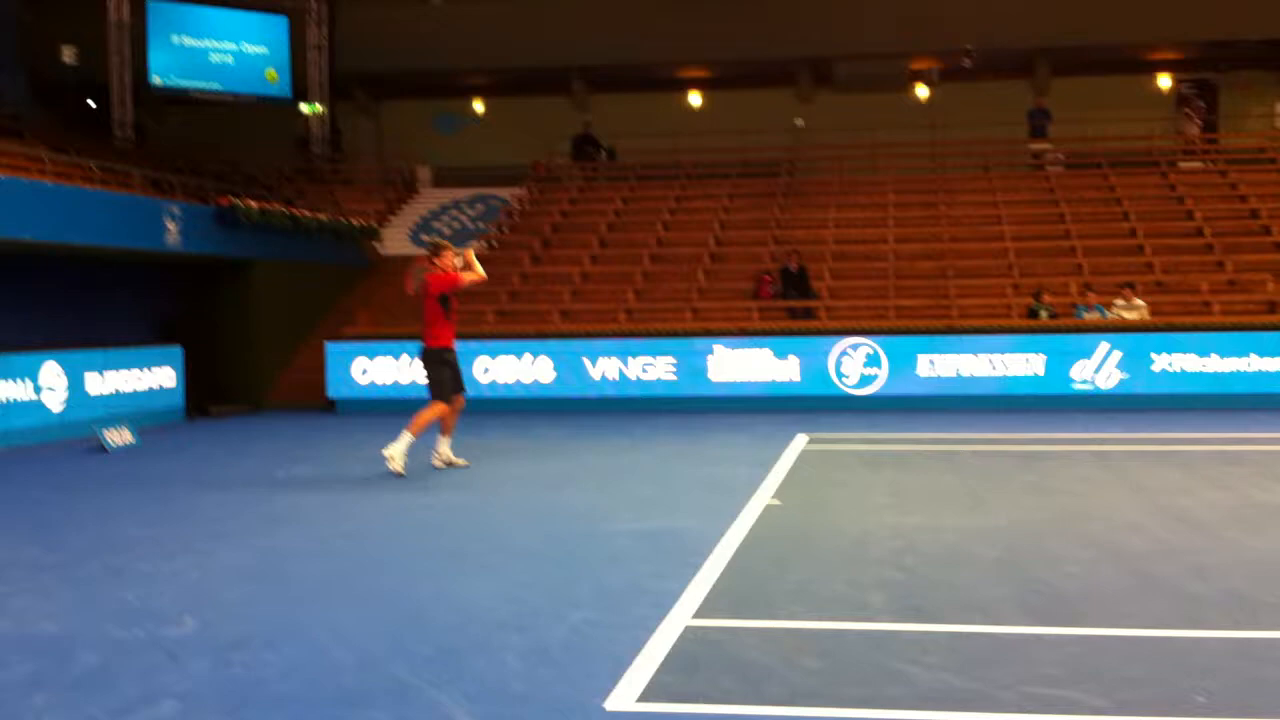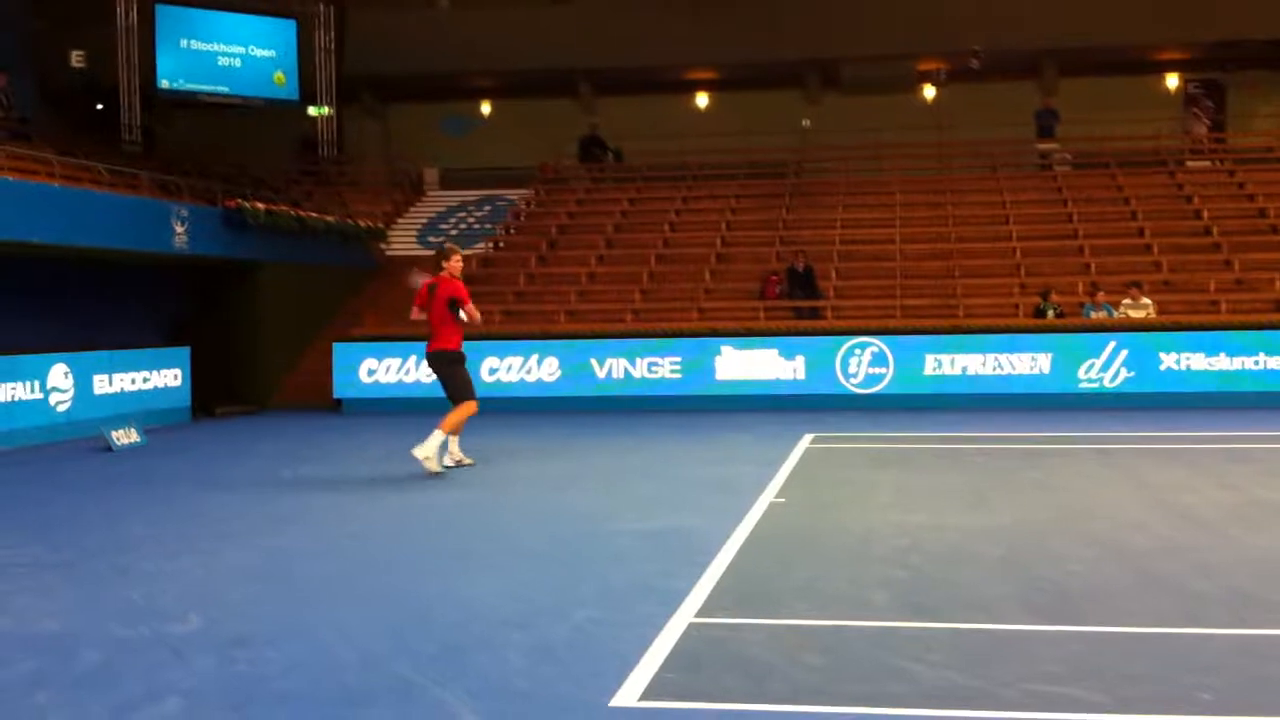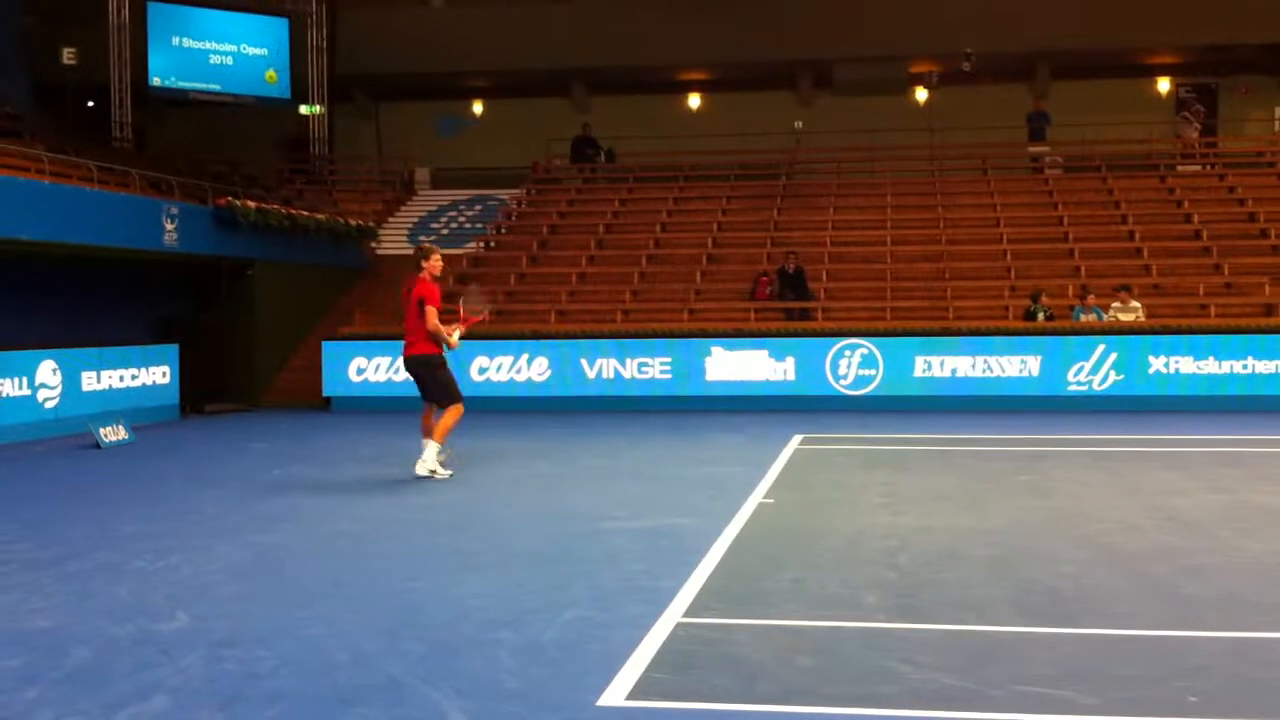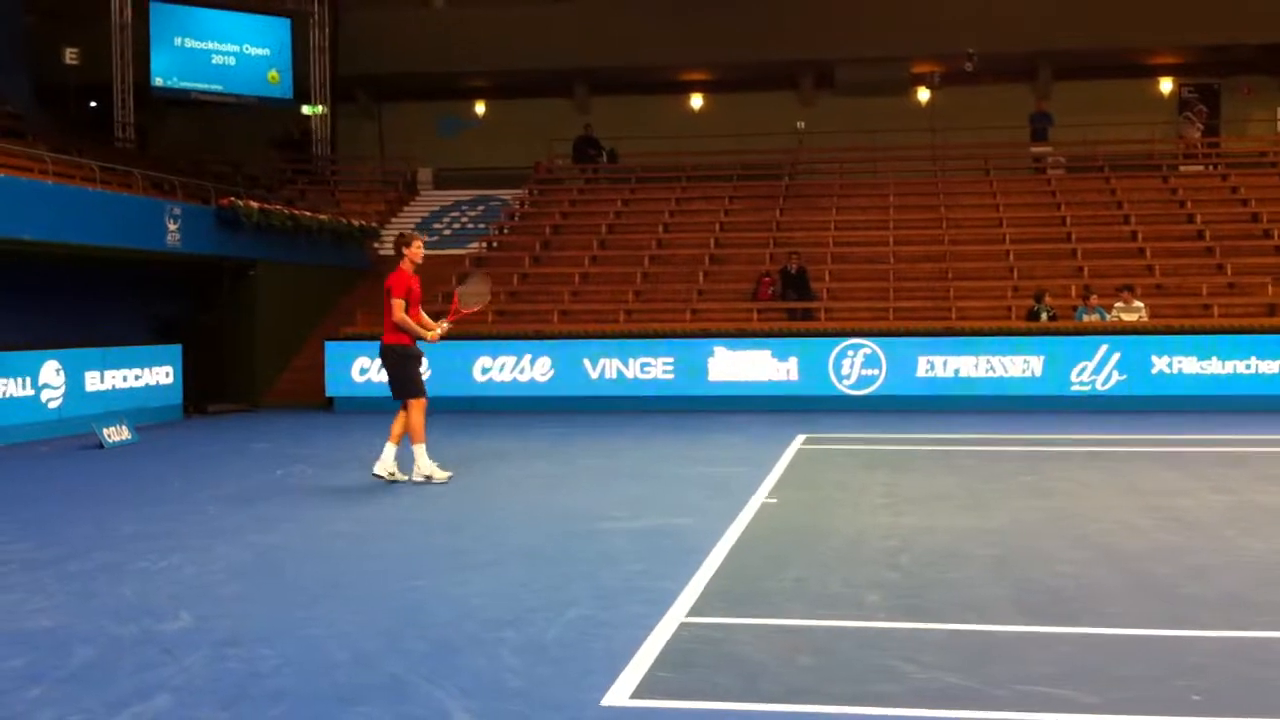
dt=0.3s
person 1, frame 1
left shoulder: (429, 279)
right shoulder: (442, 280)
right elbow: (480, 276)
right wrist: (471, 258)
left hip: (444, 350)
right hip: (437, 351)
left knee: (457, 401)
right knee: (440, 406)
left ankle: (443, 453)
right ankle: (397, 449)
person 1, frame 2
left shoulder: (427, 286)
right shoulder: (455, 287)
left elbow: (415, 315)
right elbow: (475, 318)
right wrist: (463, 315)
left hip: (436, 352)
right hip: (447, 353)
left knee: (460, 402)
right knee: (469, 406)
left ankle: (453, 453)
right ankle: (428, 448)
person 1, frame 3
left shoulder: (413, 286)
right shoulder: (430, 288)
right elbow: (431, 325)
left wrist: (449, 331)
right wrist: (449, 341)
left hip: (412, 356)
right hip: (427, 356)
left knee: (432, 404)
right knee: (454, 408)
left ankle: (430, 453)
right ankle: (428, 462)
person 1, frame 4
left shoulder: (413, 278)
right shoulder: (399, 278)
left elbow: (416, 312)
right elbow: (398, 316)
left wrist: (435, 326)
right wrist: (425, 335)
left hip: (399, 348)
right hip: (398, 348)
left knee: (408, 406)
right knee: (417, 403)
left ankle: (386, 464)
right ankle: (423, 466)
